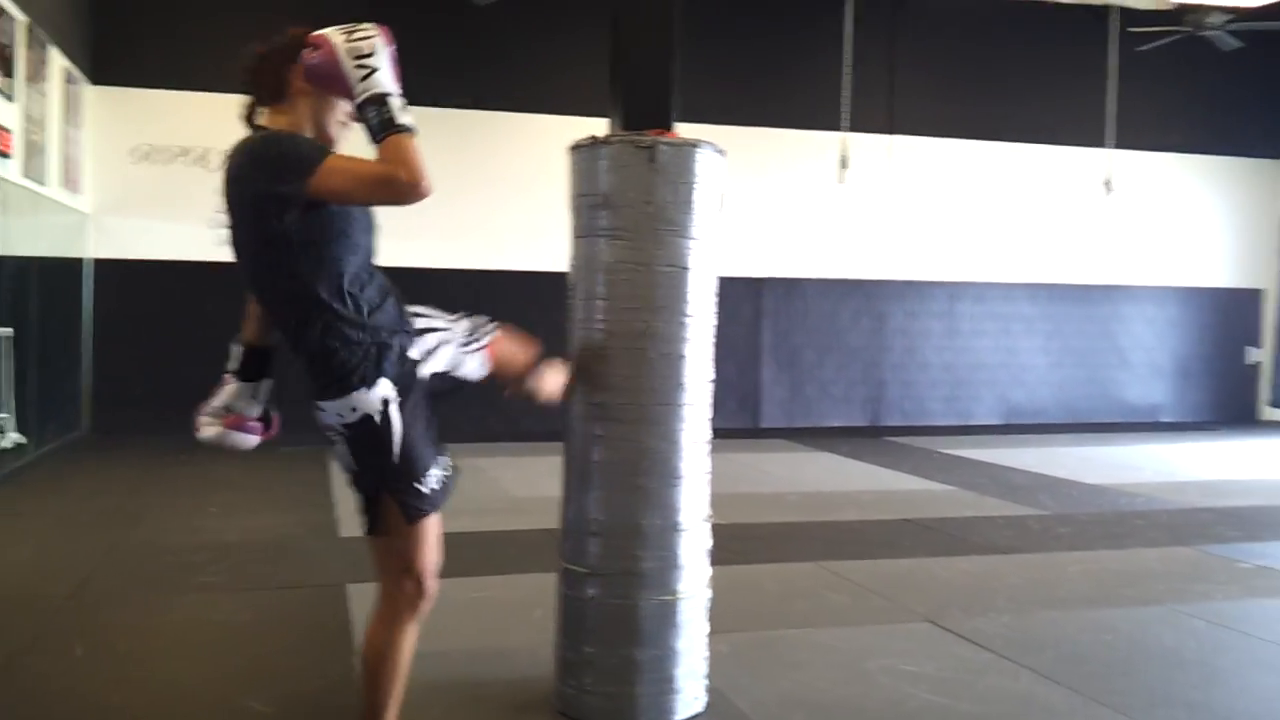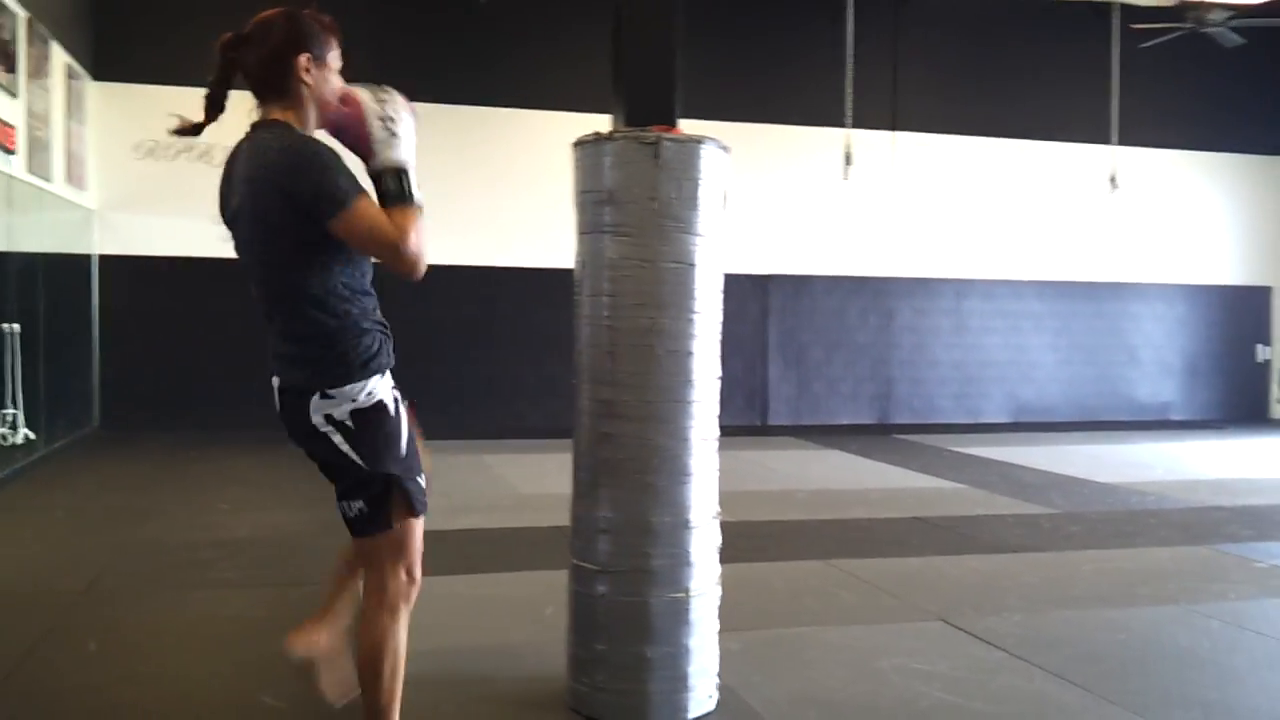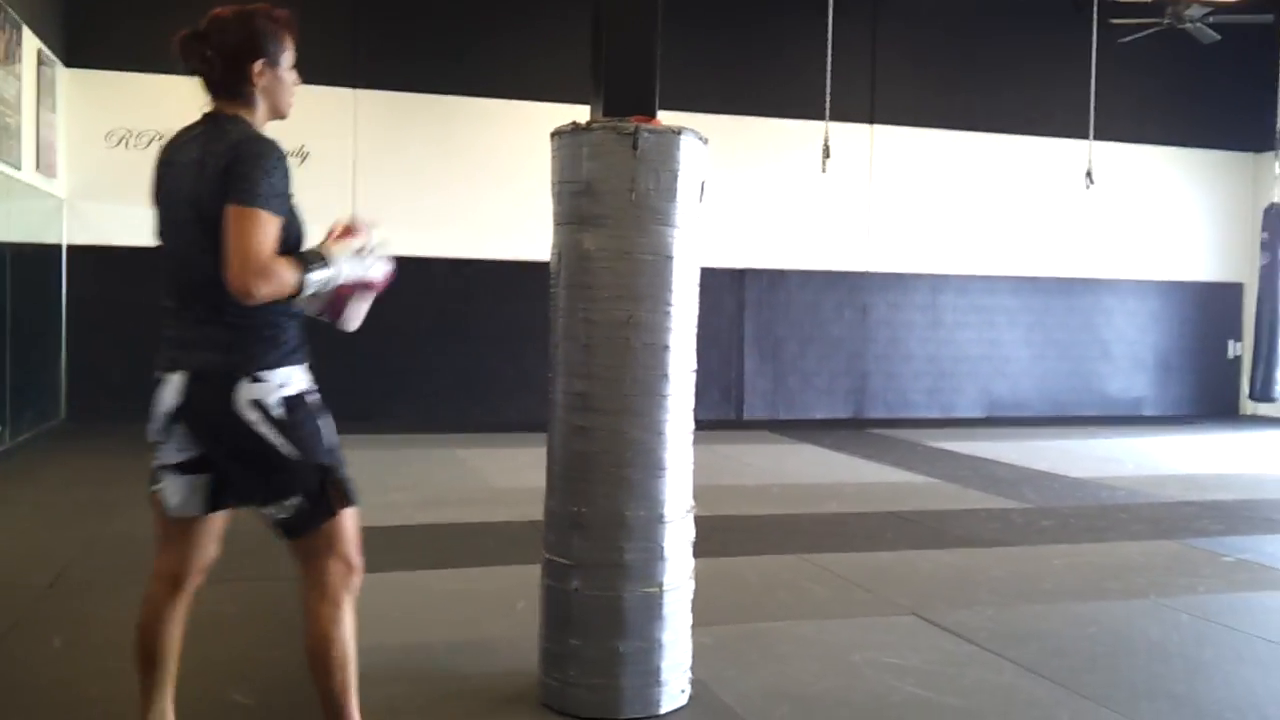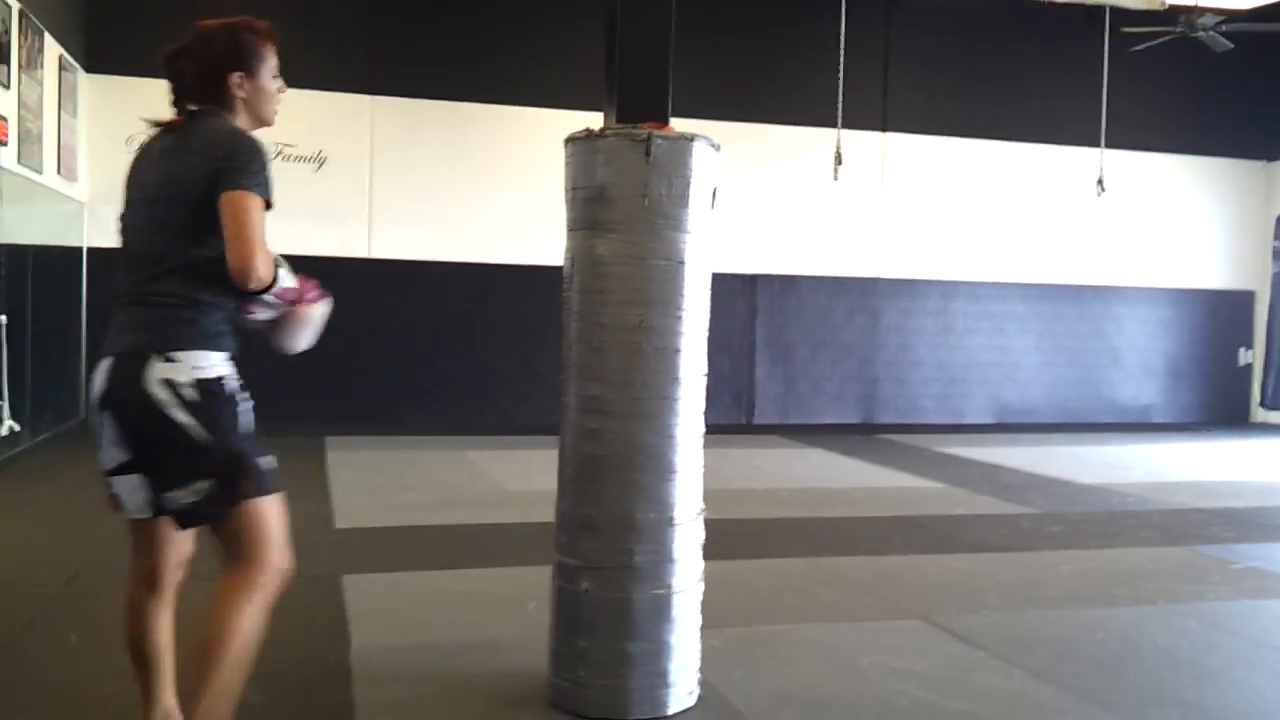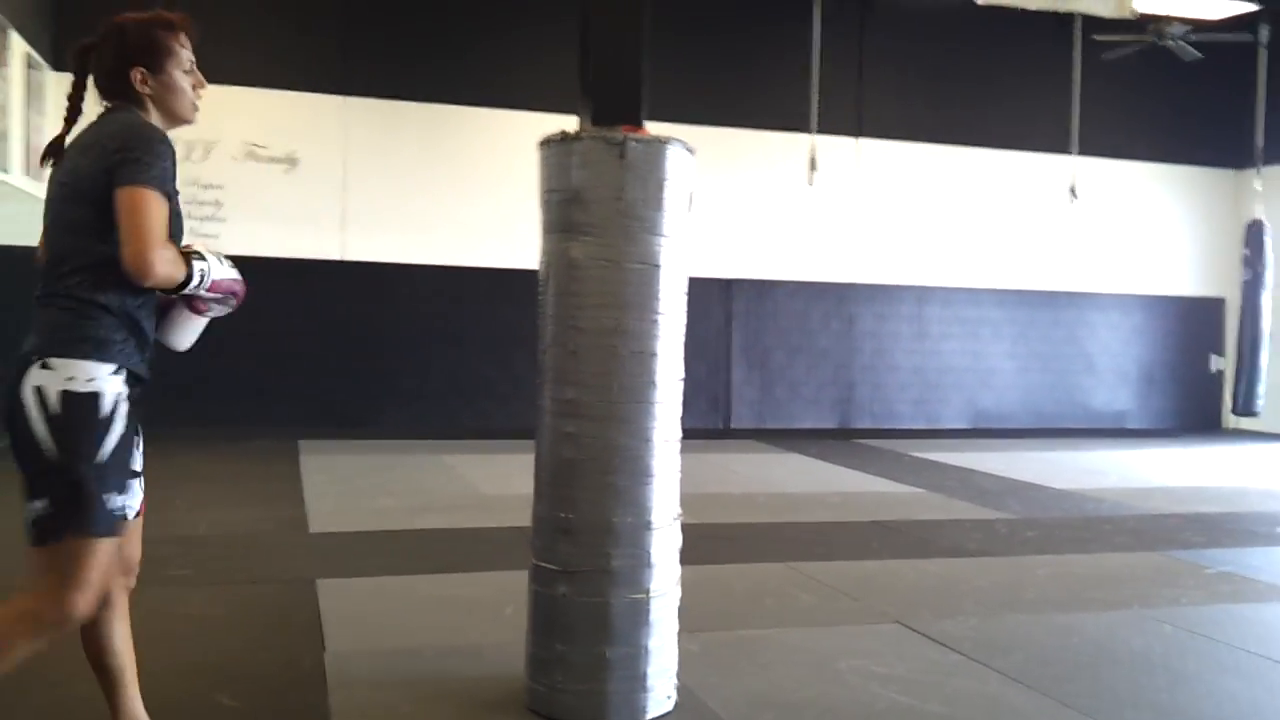
dt=0.2s
person 1, frame 1
left shoulder: (288, 165)
right shoulder: (268, 155)
left elbow: (267, 300)
right elbow: (408, 183)
left wrist: (245, 381)
right wrist: (380, 97)
left hip: (398, 337)
right hip: (367, 392)
left knee: (505, 346)
right knee: (411, 582)
left ankle: (548, 381)
person 1, frame 2
left shoulder: (249, 161)
right shoulder: (303, 160)
right elbow: (408, 257)
right wrist: (394, 163)
left hip: (315, 373)
right hip: (347, 388)
right knee: (394, 578)
left ankle: (321, 635)
person 1, frame 3
left shoulder: (179, 150)
right shoulder: (254, 155)
right elbow: (250, 280)
left wrist: (312, 264)
right wrist: (332, 265)
left hip: (184, 382)
right hip: (261, 384)
left knee: (180, 568)
right knee: (335, 570)
person 1, frame 4
left shoulder: (154, 152)
right shoulder: (238, 151)
right elbow: (247, 266)
left wrist: (265, 295)
right wrist: (282, 286)
left hip: (121, 372)
right hip: (188, 373)
left knee: (157, 571)
right knee: (262, 562)
person 1, frame 5
left shoulder: (86, 149)
right shoulder: (144, 142)
right elbow: (145, 261)
left wrist: (175, 295)
right wrist: (202, 270)
left hip: (63, 378)
right hip: (84, 381)
left knee: (114, 574)
right knee: (66, 597)
